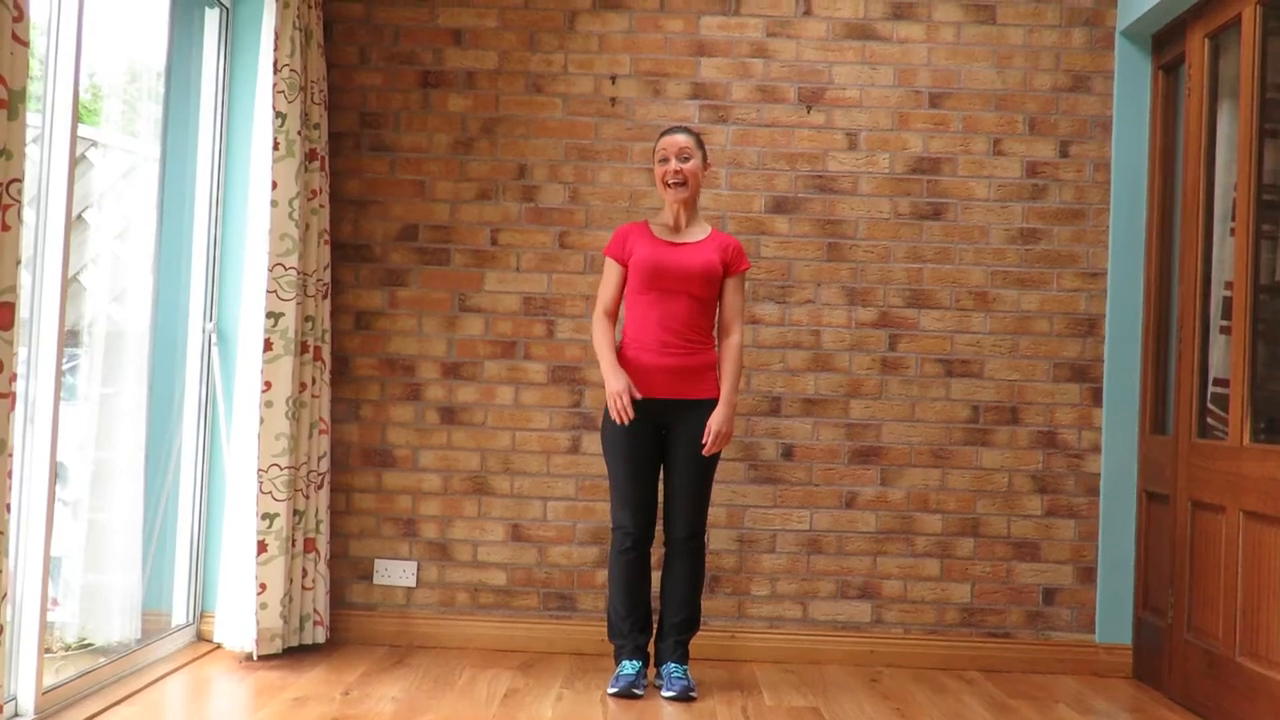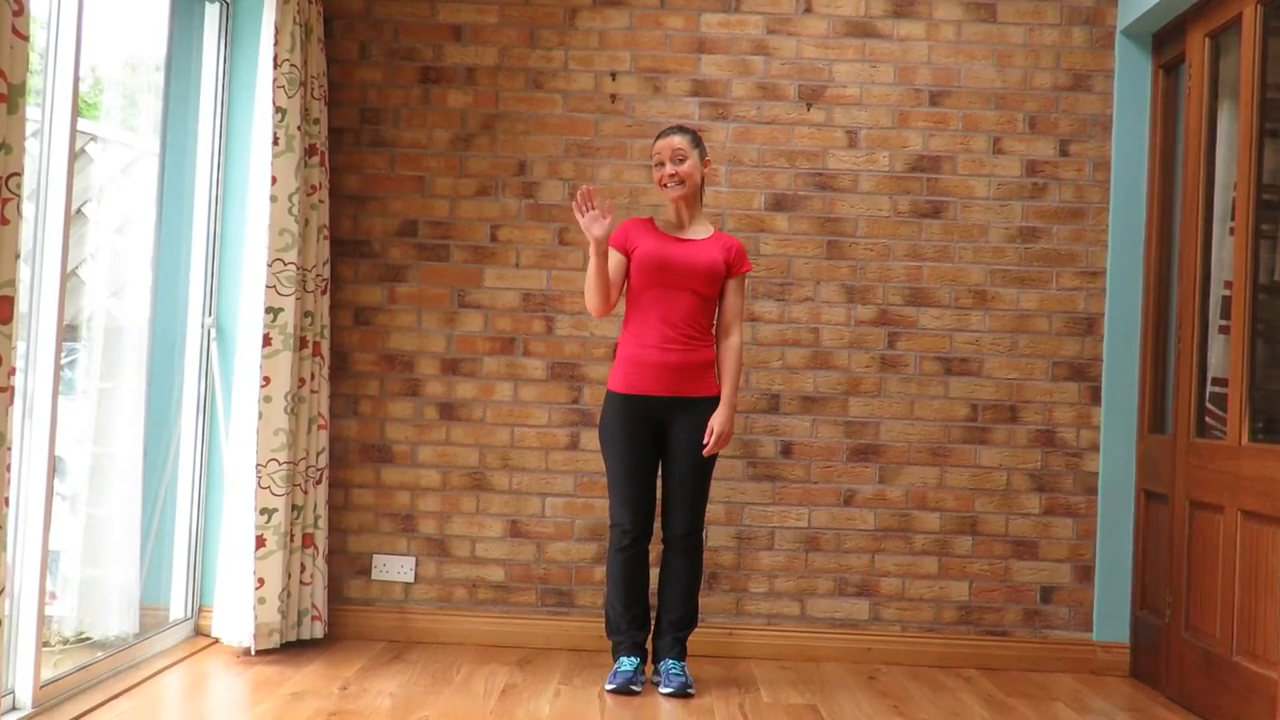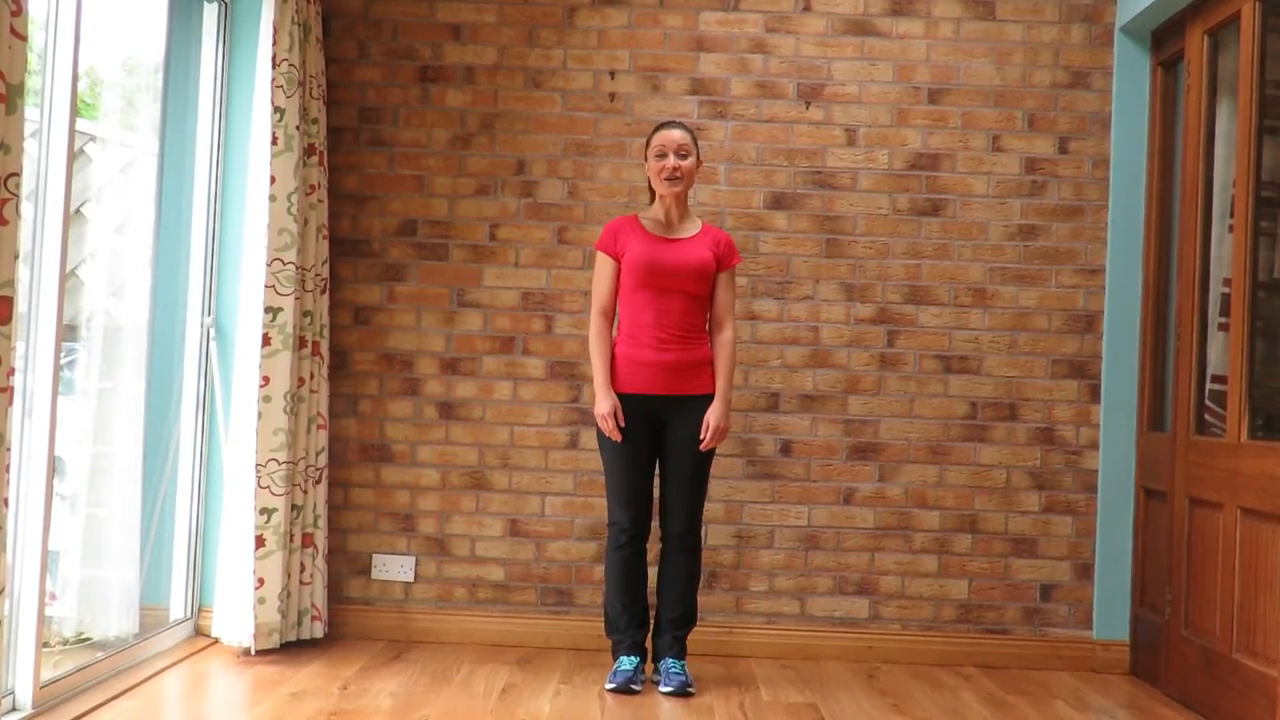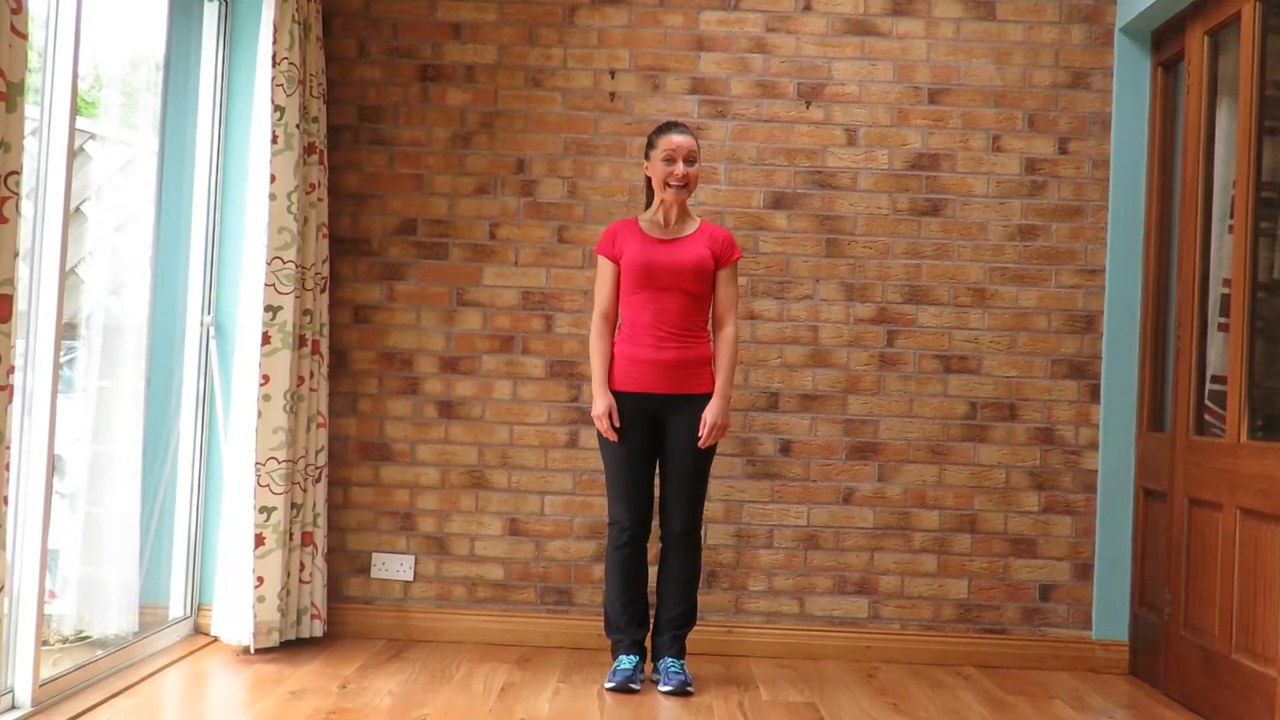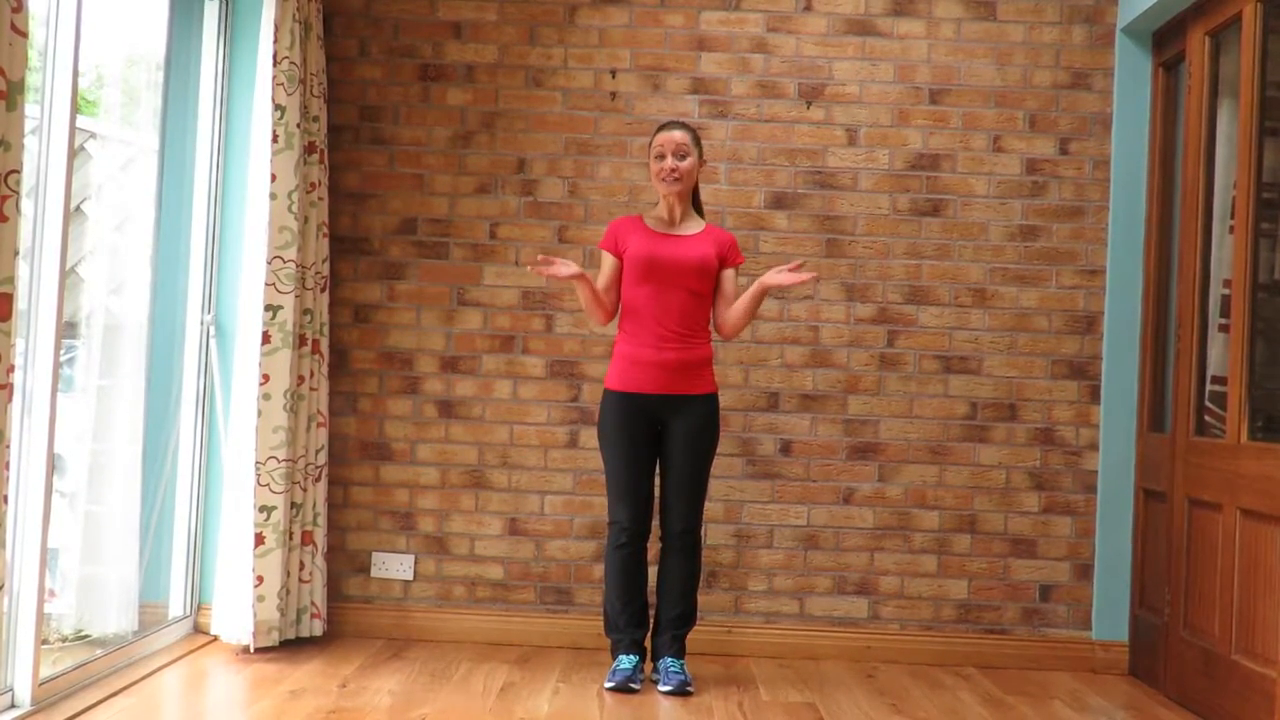
dt=1s
person 1, frame 1
left shoulder: (726, 249)
right shoulder: (628, 238)
left elbow: (731, 334)
right elbow: (601, 318)
left wrist: (726, 406)
right wrist: (611, 369)
left hip: (696, 405)
right hip: (633, 400)
left knee: (686, 534)
right knee: (630, 530)
left ankle: (674, 658)
right ankle: (630, 656)
person 1, frame 2
left shoulder: (727, 249)
right shoulder: (632, 233)
left elbow: (730, 335)
right elbow: (600, 307)
left wrist: (728, 406)
right wrist: (595, 245)
left hip: (695, 403)
right hip: (630, 397)
left knee: (684, 531)
right knee: (629, 527)
left ankle: (672, 654)
right ankle: (628, 652)
person 1, frame 3
left shoulder: (717, 243)
right shoulder: (619, 232)
left elbow: (723, 327)
right elbow: (600, 317)
left wrist: (722, 400)
right wrist: (602, 390)
left hip: (691, 399)
right hip: (629, 396)
left knee: (682, 528)
right knee: (627, 525)
left ankle: (672, 652)
right ankle: (627, 650)
person 1, frame 4
left shoulder: (717, 241)
right shoulder: (618, 236)
left elbow: (726, 326)
right elbow: (603, 320)
left wrist: (721, 398)
right wrist: (599, 391)
left hip: (691, 399)
right hip: (628, 395)
left knee: (682, 527)
right knee: (627, 525)
left ankle: (671, 653)
right ankle: (626, 650)
person 1, frame 5
left shoulder: (719, 241)
right shoulder: (622, 231)
left elbow: (727, 325)
right elbow: (603, 314)
left wrist: (762, 286)
right wrist: (578, 277)
left hip: (692, 398)
right hip: (628, 394)
left knee: (682, 527)
right knee: (626, 524)
left ankle: (671, 653)
right ankle: (626, 650)
